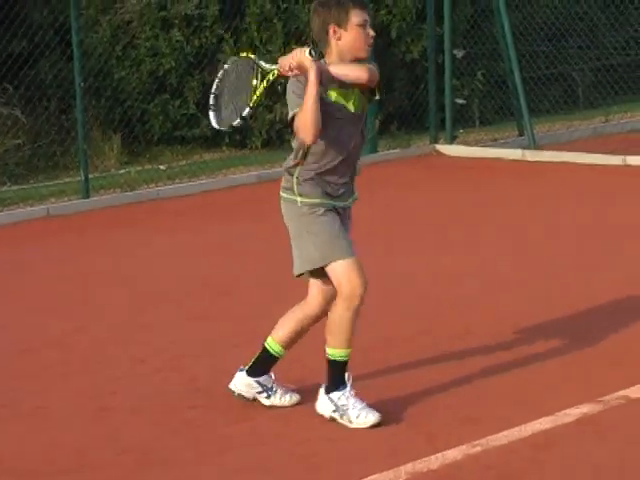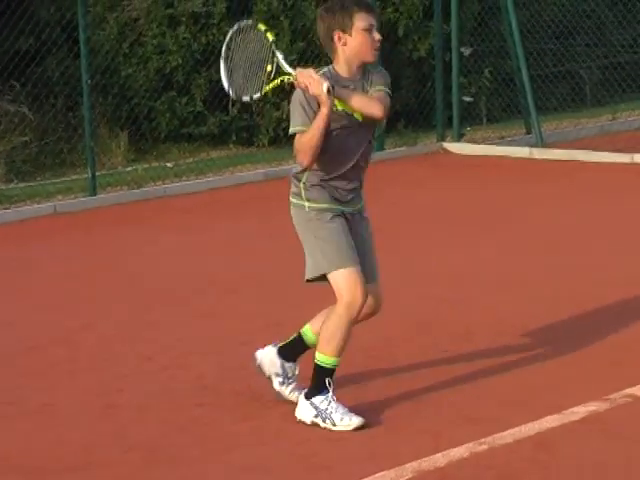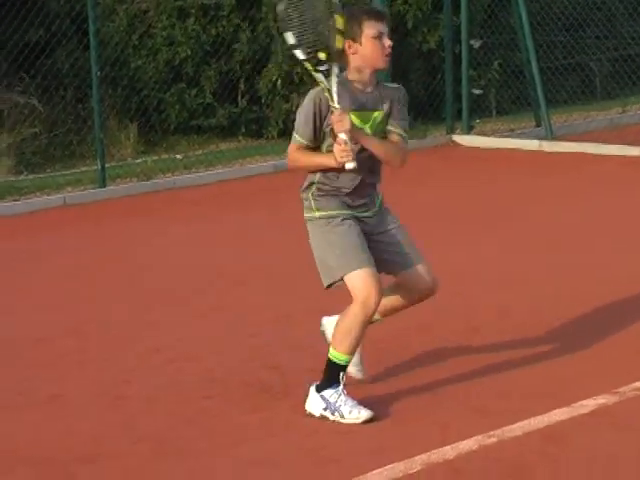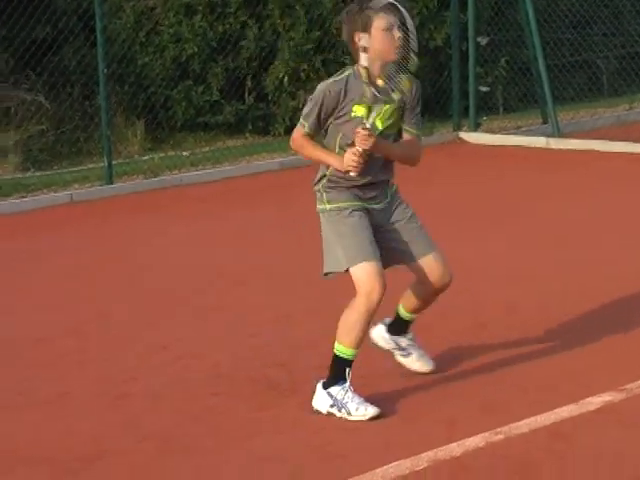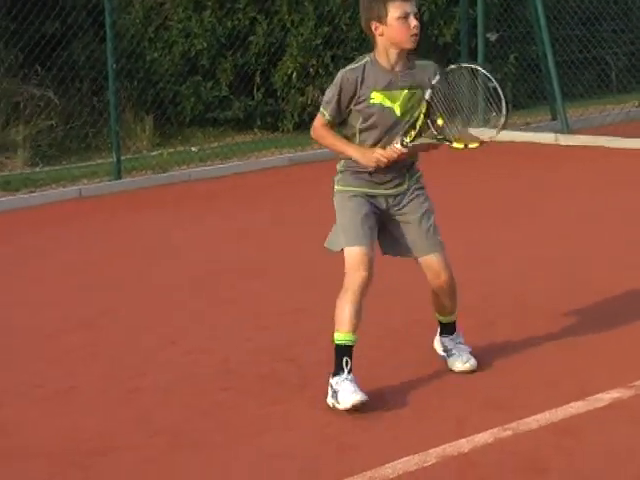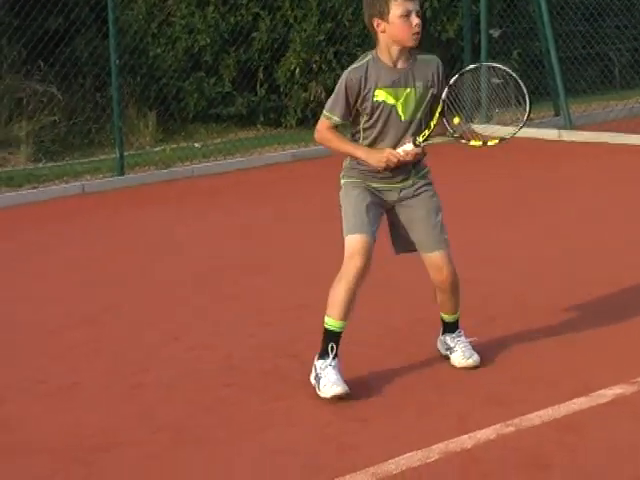
dt=0.1s
person 1, frame 1
left shoulder: (359, 72)
right shoulder: (298, 78)
left elbow: (367, 75)
right elbow: (309, 136)
left wrist: (316, 62)
right wrist: (312, 74)
left hip: (340, 200)
right hip: (305, 199)
left knee: (324, 299)
right knee: (353, 284)
left ankle: (253, 374)
right ankle: (336, 391)
person 1, frame 2
left shoulder: (370, 81)
right shoulder: (307, 90)
left elbow: (379, 112)
right elbow: (306, 157)
left wrist: (331, 92)
right wrist: (324, 105)
left hip: (350, 204)
right hip: (315, 204)
left knee: (369, 302)
right knee: (354, 295)
left ankle: (282, 356)
right ankle: (317, 396)
person 1, frame 3
left shoulder: (392, 95)
right shoulder: (321, 98)
left elbow: (398, 158)
right elbow: (294, 156)
left wrist: (358, 136)
right wrist: (332, 158)
left hip: (370, 206)
right hip: (328, 210)
left knee: (422, 284)
right knee: (368, 296)
left ankle: (341, 327)
right ankle: (325, 391)
person 1, frame 4
left shoulder: (409, 89)
right shoulder: (333, 89)
left elbow: (413, 154)
right elbow: (298, 140)
left wrist: (377, 148)
right wrist: (337, 160)
left hip: (384, 198)
right hip: (340, 202)
left knee: (438, 277)
right knee: (373, 289)
left ankle: (395, 331)
right ankle: (332, 388)
person 1, frame 5
left shoulder: (428, 73)
right shoulder: (352, 76)
right elbow: (319, 128)
left wrist: (408, 147)
right wrist: (362, 154)
left hip: (405, 187)
right hip: (356, 187)
left knee: (441, 275)
right knee: (358, 271)
left ankle: (448, 336)
right ankle: (340, 374)
person 1, frame 6
left shoulder: (432, 67)
right shoulder: (357, 76)
right elbow: (323, 132)
left wrist: (418, 146)
right wrist: (369, 155)
left hip: (413, 183)
right hip: (363, 182)
left knee: (443, 271)
right knee: (356, 261)
left ankle: (450, 335)
right ankle: (326, 359)
